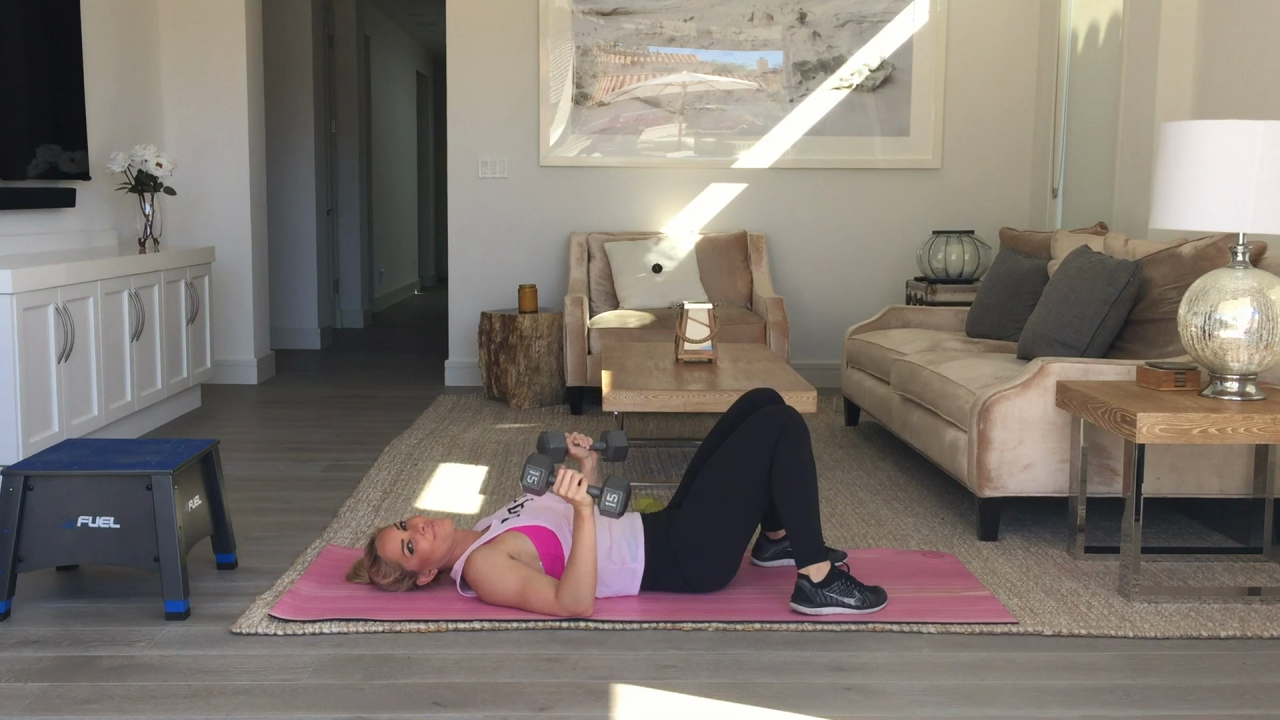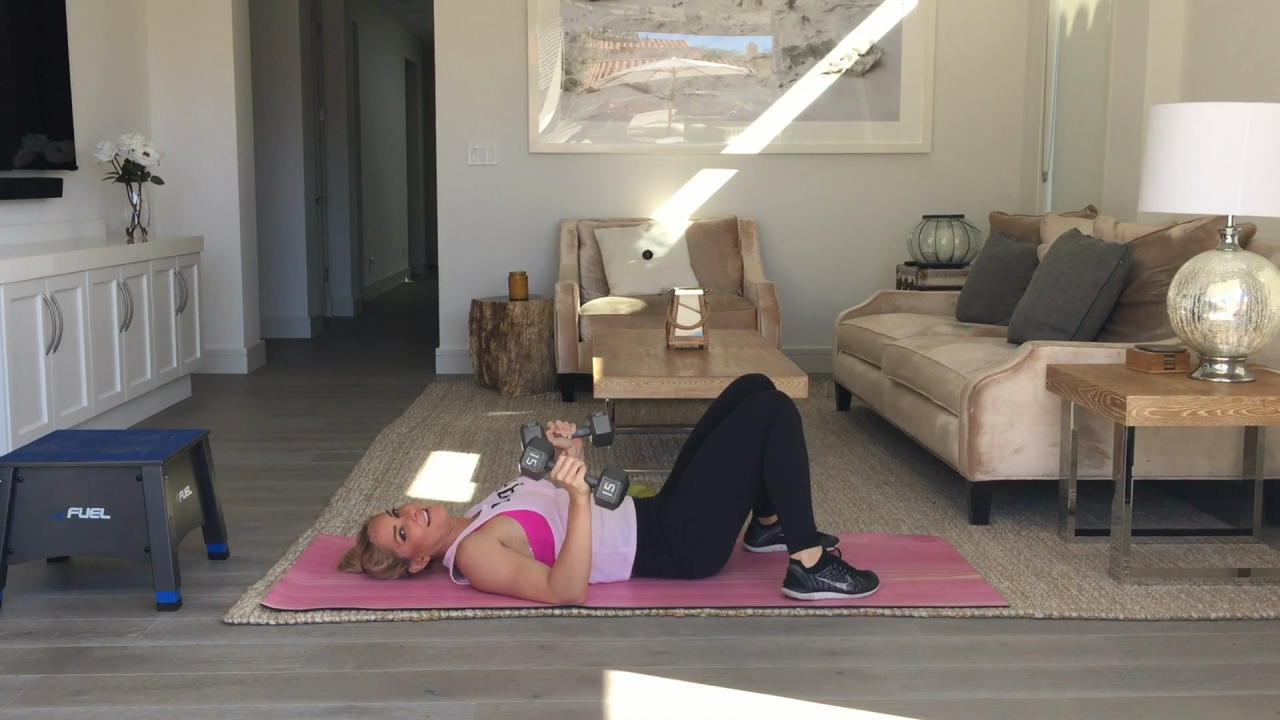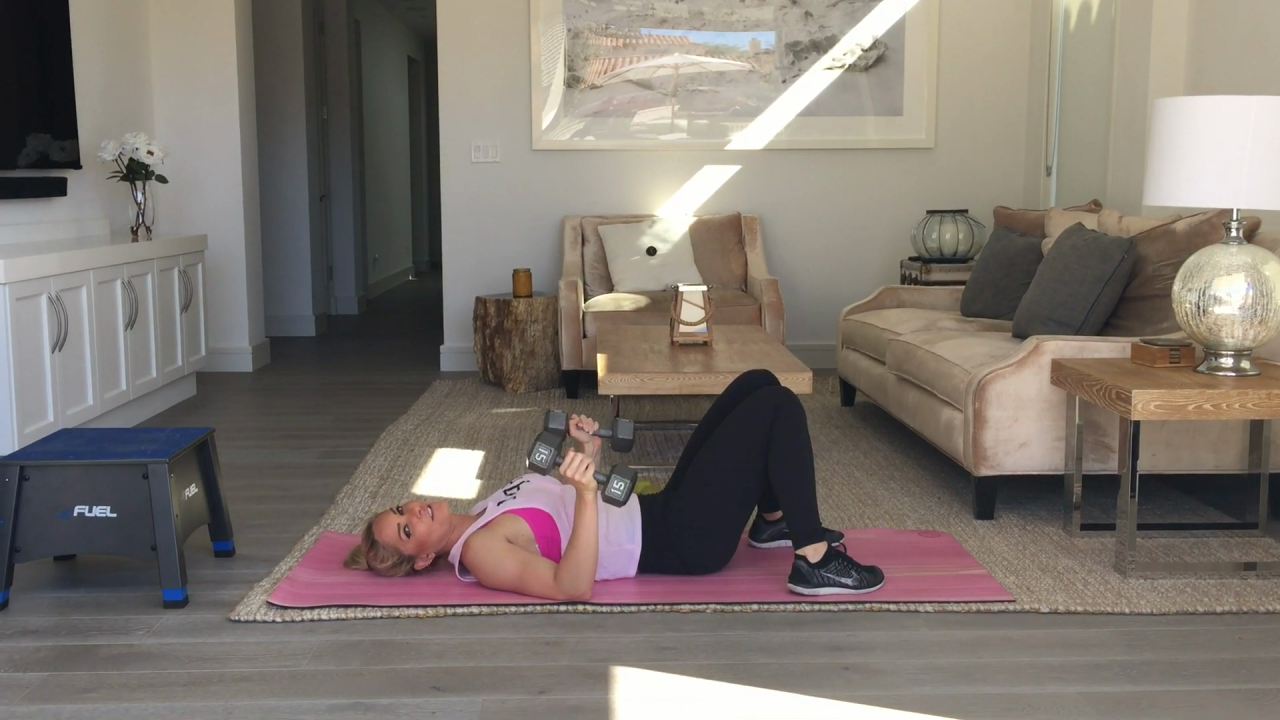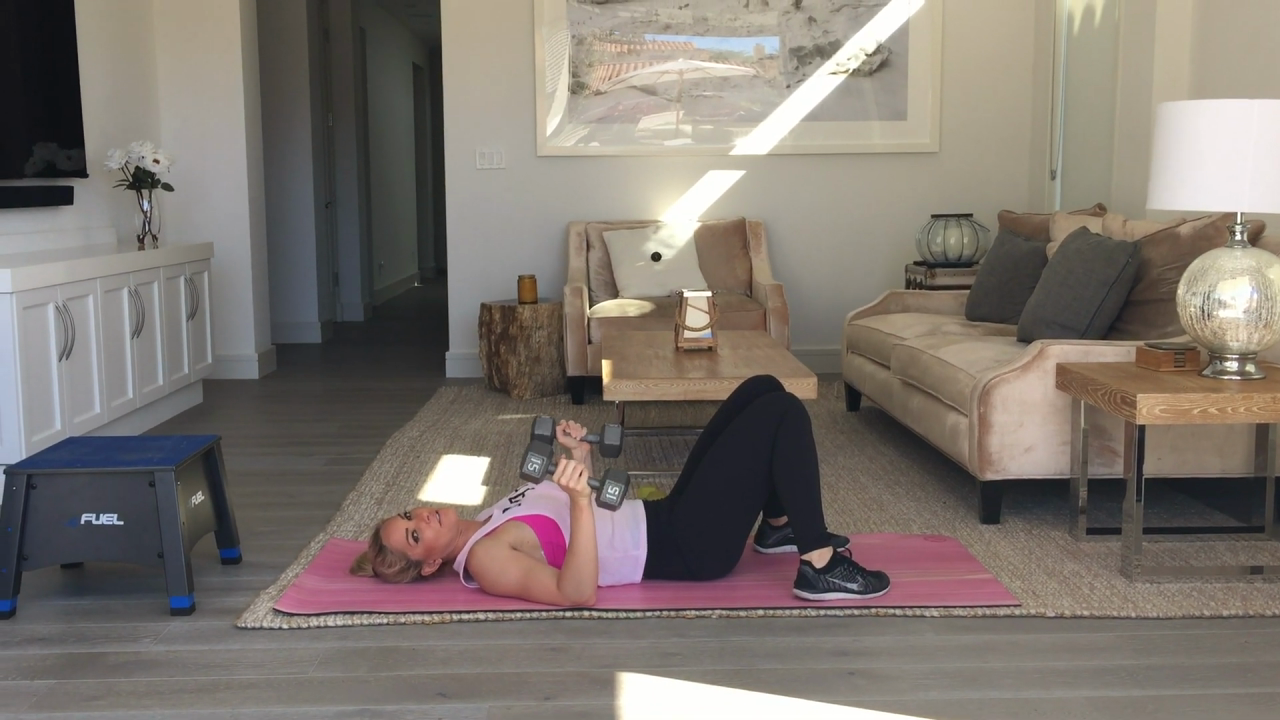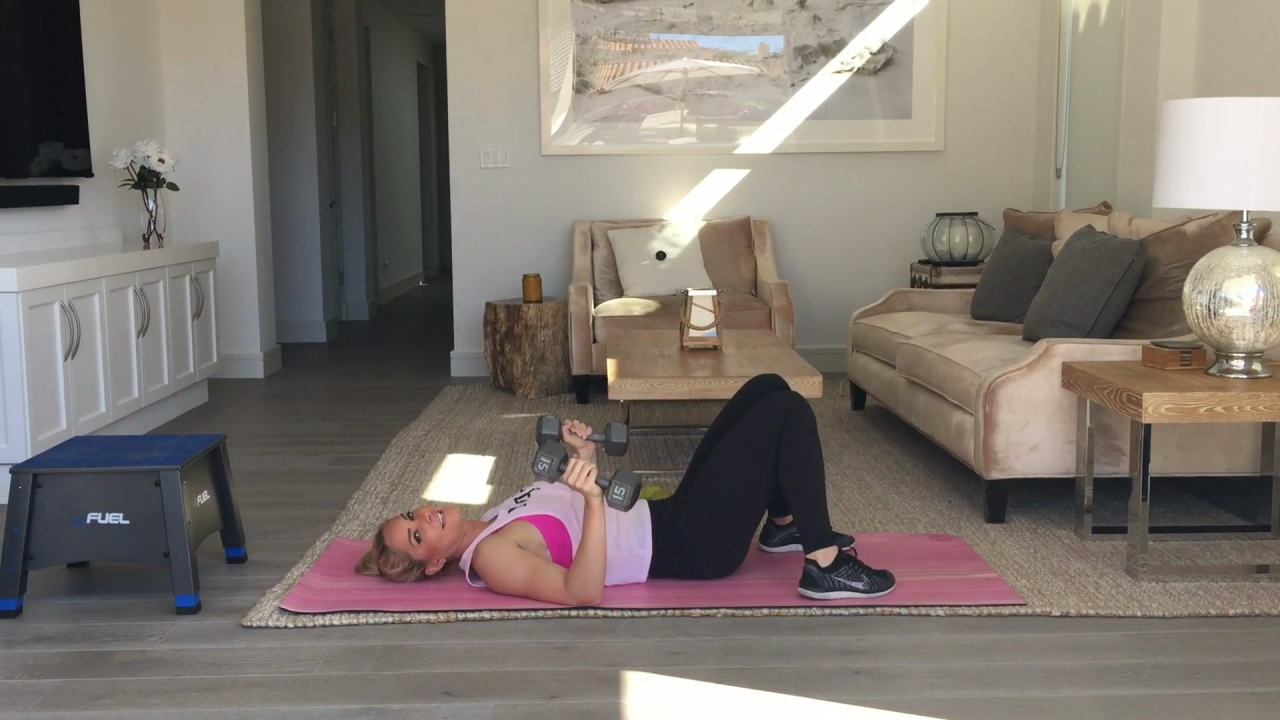
dt=1s
person 1, frame 1
left shoulder: (484, 533)
right shoulder: (481, 569)
right elbow: (576, 603)
left wrist: (588, 466)
right wrist: (582, 510)
left hip: (661, 527)
right hip: (685, 559)
left knee: (761, 401)
right knee: (781, 425)
left ankle: (777, 540)
right ankle: (817, 582)
person 1, frame 2
left shoulder: (476, 521)
right shoulder: (472, 555)
right elbow: (568, 591)
left wrist: (571, 453)
right wrist: (580, 497)
left hip: (652, 514)
right hip: (677, 547)
left knee: (754, 386)
right knee: (773, 410)
left ankle: (769, 525)
right ankle: (809, 566)
person 1, frame 3
left shoulder: (482, 517)
right shoulder: (479, 553)
right elbow: (574, 587)
left wrist: (589, 453)
right wrist: (587, 492)
left hip: (658, 510)
right hip: (682, 542)
left knee: (757, 381)
right knee: (778, 406)
left ankle: (773, 521)
right ankle: (814, 562)
person 1, frame 4
left shoulder: (486, 524)
right shoulder: (483, 559)
right elbow: (579, 593)
left wrist: (579, 458)
right wrist: (580, 500)
left hip: (664, 515)
right hip: (688, 548)
left knee: (763, 387)
right knee: (783, 412)
left ankle: (778, 527)
right ankle: (819, 567)
person 1, frame 5
left shoulder: (492, 522)
right shoulder: (489, 559)
right elbow: (584, 591)
left wrist: (584, 458)
right wrist: (593, 498)
left hip: (668, 514)
right hip: (693, 547)
left knee: (768, 387)
right knee: (787, 410)
left ankle: (784, 526)
right ankle: (825, 566)
